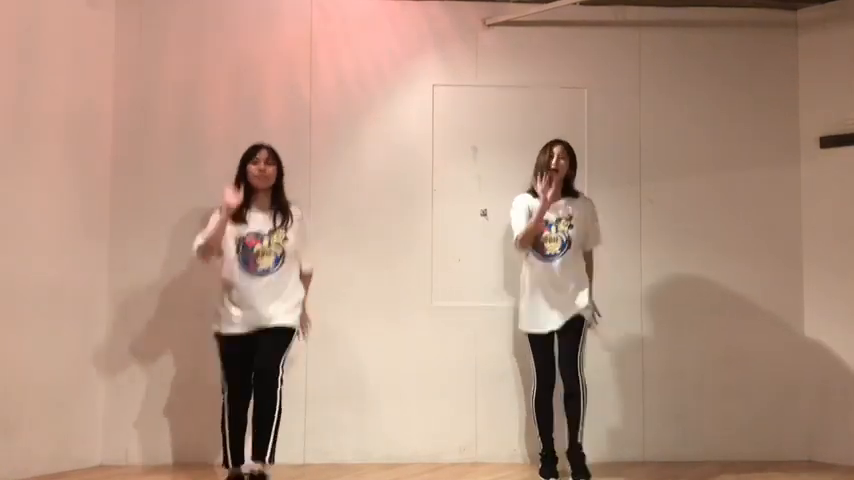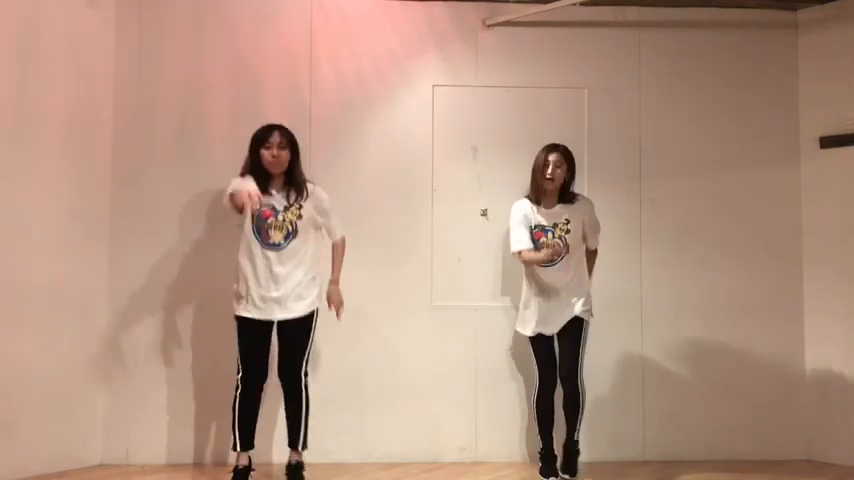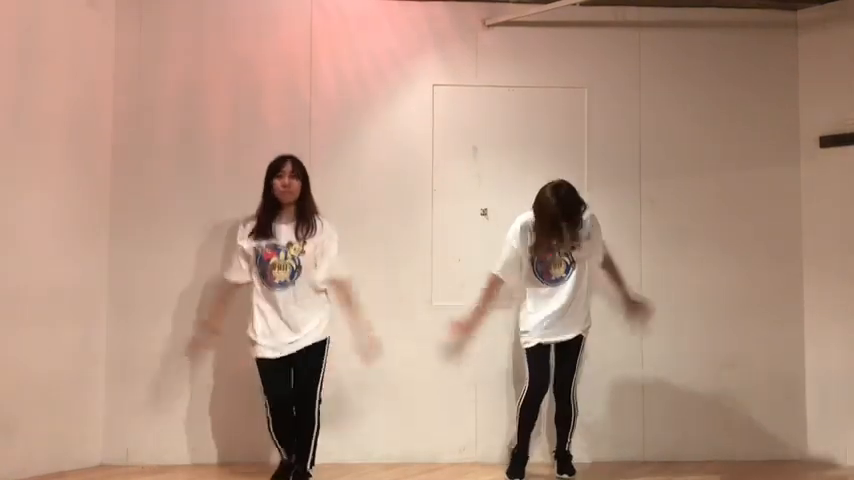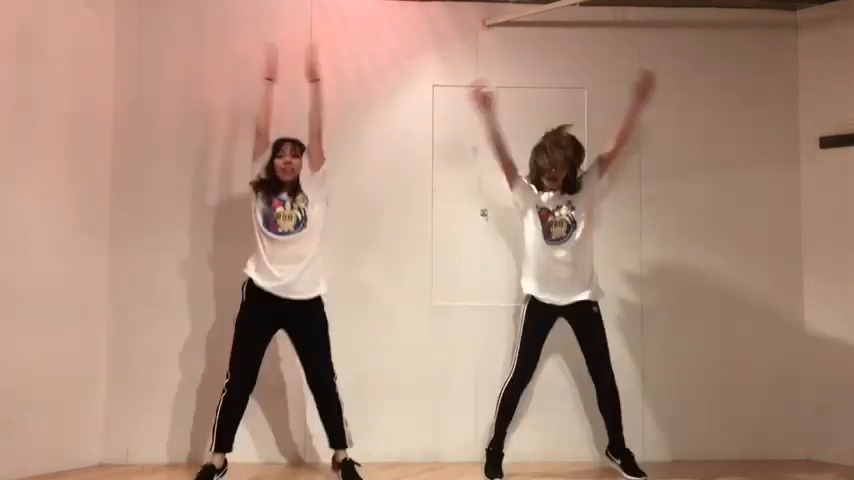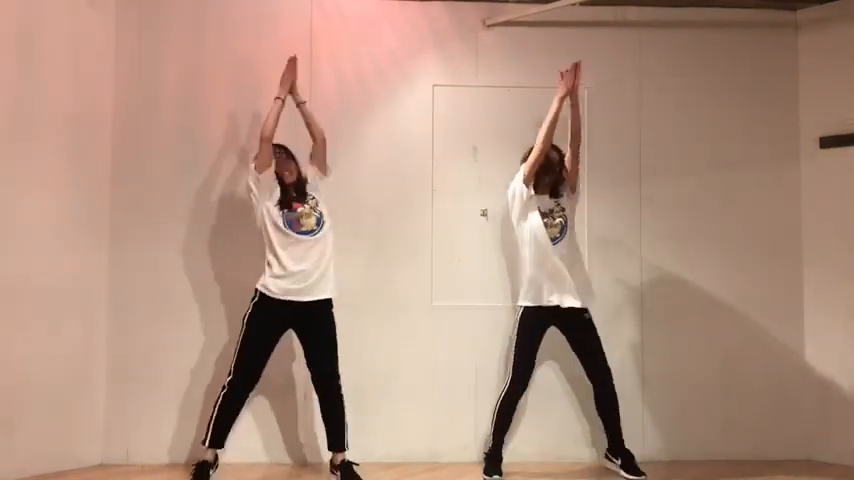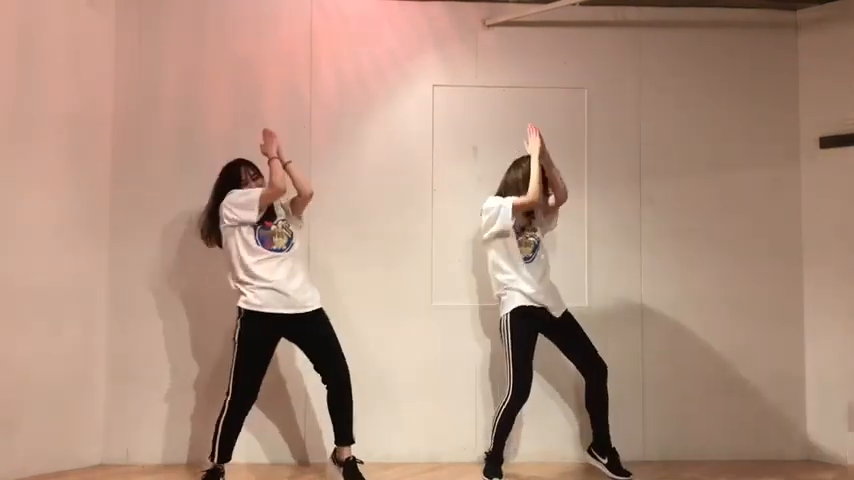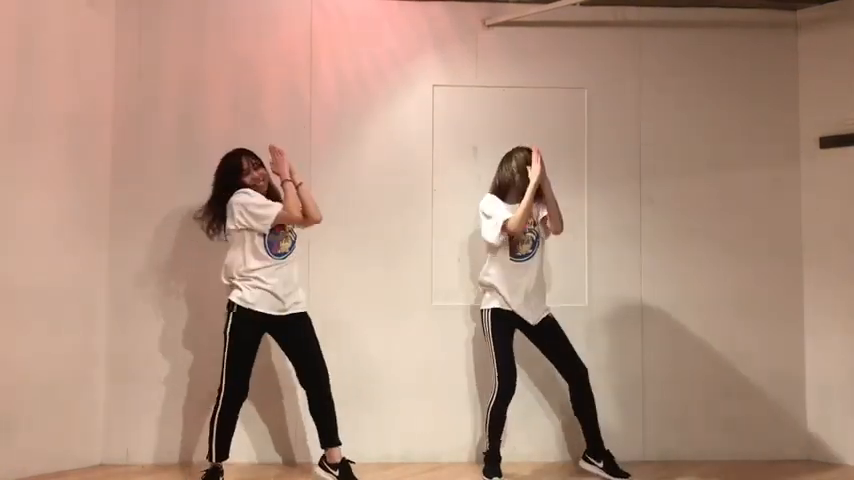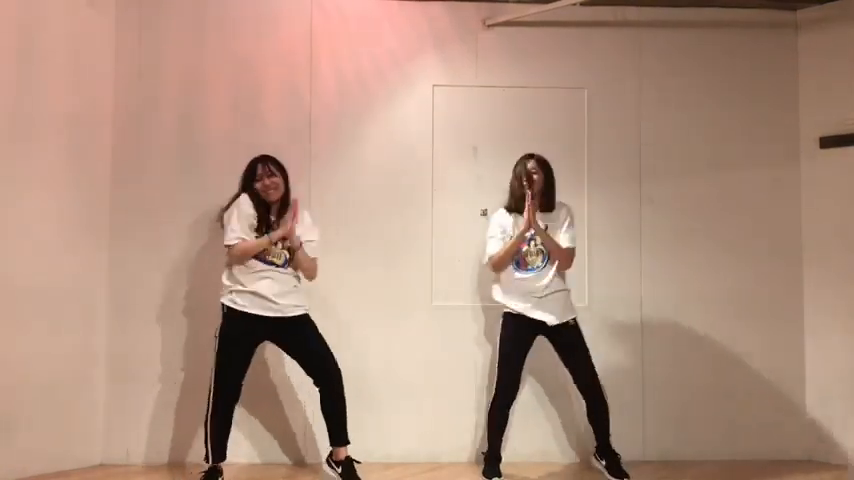
dt=0.3s
person 1, frame 1
left shoulder: (293, 217)
right shoulder: (226, 216)
left elbow: (304, 268)
right elbow: (204, 253)
left wrist: (301, 307)
right wrist: (227, 214)
left hip: (279, 318)
right hip: (235, 320)
left knee: (268, 379)
right knee: (236, 396)
person 1, frame 2
left shoulder: (312, 195)
right shoulder: (246, 187)
left elbow: (337, 236)
right elbow: (234, 200)
left wrist: (335, 282)
right wrist: (244, 194)
left hip: (298, 301)
right hip: (252, 303)
left knee: (293, 375)
right knee: (250, 380)
person 1, frame 3
left shoulder: (320, 228)
right shoulder: (251, 230)
left elbow: (338, 281)
right elbow: (234, 280)
left wrist: (362, 326)
right wrist: (213, 321)
left hip: (310, 332)
right hip: (267, 334)
left knee: (307, 403)
right knee: (278, 402)
person 1, frame 4
left shoulder: (313, 188)
right shoulder: (262, 189)
left elbow: (316, 134)
right elbow: (261, 133)
left wrist: (315, 82)
right wrist: (269, 81)
left hip: (305, 299)
right hip: (260, 295)
left knee: (323, 380)
right knee: (239, 381)
person 1, frame 5
left shoulder: (314, 187)
right shoulder: (265, 192)
left elbow: (320, 139)
right elbow: (265, 139)
left wrist: (298, 99)
right wrist: (281, 94)
left hip: (317, 300)
right hip: (273, 297)
left knee: (328, 382)
right knee: (241, 379)
person 1, frame 6
left shoulder: (280, 210)
right shoulder: (233, 204)
left elbow: (306, 193)
right elbow: (280, 187)
left wrist: (279, 157)
right wrist: (275, 156)
left hip: (303, 306)
right hip: (258, 310)
left knee: (338, 375)
right knee: (242, 392)
person 1, frame 7
left shoulder: (275, 205)
right shoulder: (241, 202)
left elbow: (314, 216)
right elbow: (294, 214)
left wrist: (292, 175)
right wrist: (285, 177)
left hip: (290, 307)
right hip: (249, 307)
left knee: (317, 378)
right knee: (233, 389)
person 1, frame 8
left shoulder: (301, 220)
right shoulder: (244, 205)
left elbow: (311, 272)
right elbow: (234, 253)
left wrist: (292, 241)
right wrist: (277, 236)
left hip: (290, 312)
right hip: (242, 311)
left knee: (330, 376)
right knee: (224, 390)
person 2, frame 1
left shoulder: (583, 205)
right shoulder: (524, 202)
left elbow: (587, 253)
right elbow: (523, 242)
left wrist: (587, 297)
right wrist: (544, 204)
left hip: (572, 303)
right hip: (536, 305)
left knee: (571, 372)
right knee: (544, 380)
left ankle: (575, 449)
person 2, frame 2
left shoulder: (582, 207)
right shoulder: (522, 209)
right elbow: (521, 254)
right wrist: (539, 257)
left hip: (574, 306)
right hip: (537, 309)
left knee: (570, 376)
right knee: (546, 379)
left ankle: (570, 451)
right ankle: (547, 452)
person 2, frame 3
left shoulder: (587, 223)
right shoulder: (523, 228)
left elbow: (602, 259)
right elbow: (500, 276)
left wrist: (627, 295)
right wrist: (473, 319)
left hip: (573, 321)
right hip: (535, 322)
left knee: (564, 390)
right knee: (537, 385)
left ankle: (563, 454)
right ankle: (520, 453)
person 2, frame 4
left shoulder: (584, 187)
right shoulder: (527, 195)
left elbow: (613, 150)
right elbow: (505, 160)
left wrist: (637, 105)
right wrist: (488, 115)
left hip: (582, 295)
right hip: (541, 296)
left knee: (603, 375)
right knee: (521, 375)
person 2, frame 5
left shoulder: (565, 197)
right shoulder: (520, 196)
left elbow: (574, 152)
right elbow: (538, 149)
left wrist: (574, 96)
right wrist: (559, 97)
left hip: (572, 300)
right hip: (535, 301)
left knee: (602, 376)
right knee: (518, 381)
person 2, frame 6
left shoulder: (535, 214)
right shoulder: (494, 207)
left elbow: (559, 197)
right elbow: (533, 198)
left wrist: (543, 153)
right wrist: (534, 155)
left hip: (549, 303)
right hip: (517, 306)
left knee: (596, 369)
right knee: (520, 388)
left ankle: (601, 448)
person 2, frame 7
left shoulder: (536, 206)
right shoulder: (491, 203)
left elbow: (556, 227)
right elbow: (516, 227)
left wrist: (544, 180)
right wrist: (533, 180)
left hip: (534, 306)
right hip: (499, 305)
left knee: (577, 373)
right knee: (505, 385)
person 2, frame 8
left shoulder: (559, 213)
right shoulder: (502, 217)
left elbow: (565, 262)
right elbow: (495, 264)
left wrist: (539, 228)
right wrist: (523, 230)
left hip: (557, 310)
right hip: (518, 311)
left knee: (590, 385)
right knee: (505, 389)
left ankle: (605, 452)
